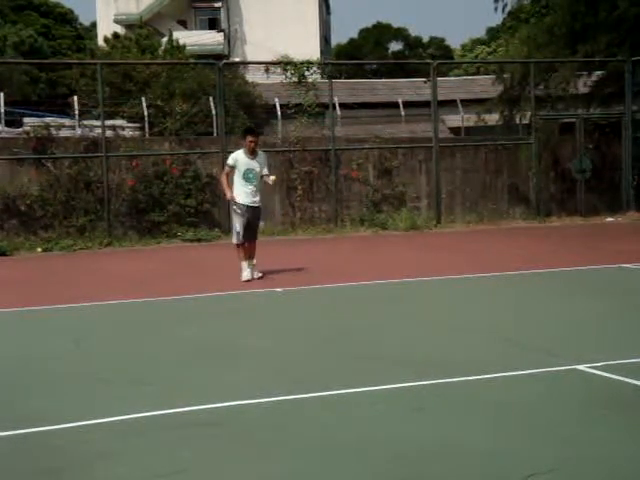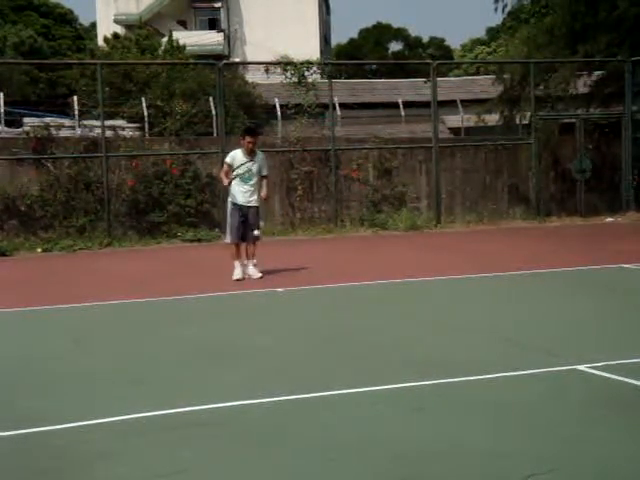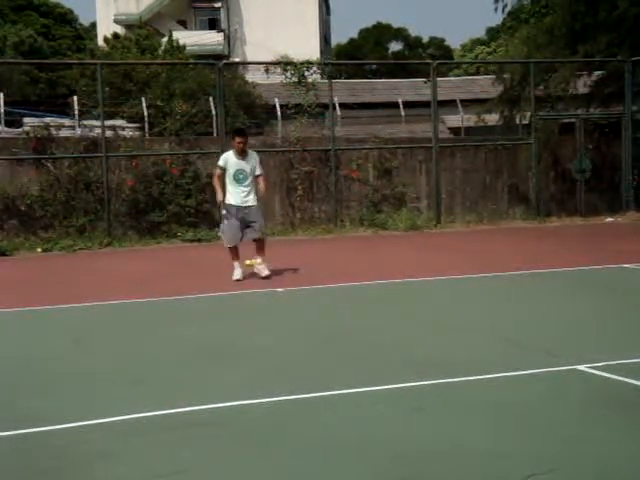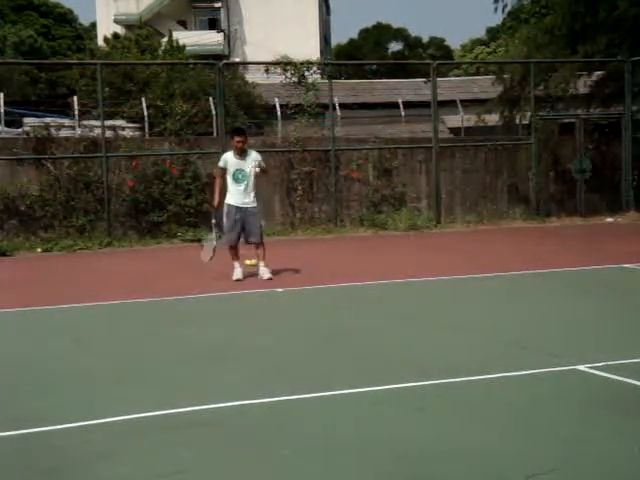
dt=0.4s
person 1, frame 1
left shoulder: (262, 156)
right shoulder: (236, 156)
left elbow: (265, 175)
right elbow: (225, 175)
left wrist: (269, 180)
right wrist: (227, 191)
left hip: (255, 203)
right hip: (239, 203)
left knee: (252, 238)
right knee: (240, 237)
left ankle: (252, 266)
right ankle: (245, 269)
person 1, frame 2
left shoulder: (261, 157)
right shoulder: (234, 155)
left elbow: (264, 177)
right elbow: (223, 172)
left wrist: (264, 190)
right wrist: (225, 180)
left hip: (253, 203)
right hip: (236, 202)
left knee: (252, 237)
right knee: (235, 237)
left ankle: (250, 266)
right ankle: (237, 267)
person 1, frame 3
left shoulder: (254, 156)
right shoulder: (226, 157)
left elbow: (259, 176)
right elbow: (217, 177)
left wrist: (262, 185)
right wrist: (219, 192)
left hip: (251, 203)
right hip: (232, 204)
left knee: (259, 235)
right knee: (231, 239)
left ankle: (259, 263)
right ankle: (237, 268)
person 1, frame 4
left shoulder: (254, 156)
right shoulder: (226, 157)
left elbow: (264, 172)
right elbow: (219, 177)
left wrist: (262, 168)
right wrist: (216, 197)
left hip: (250, 204)
right hip: (232, 204)
left knee: (257, 237)
right knee: (232, 239)
left ankle: (262, 267)
right ankle: (237, 268)
